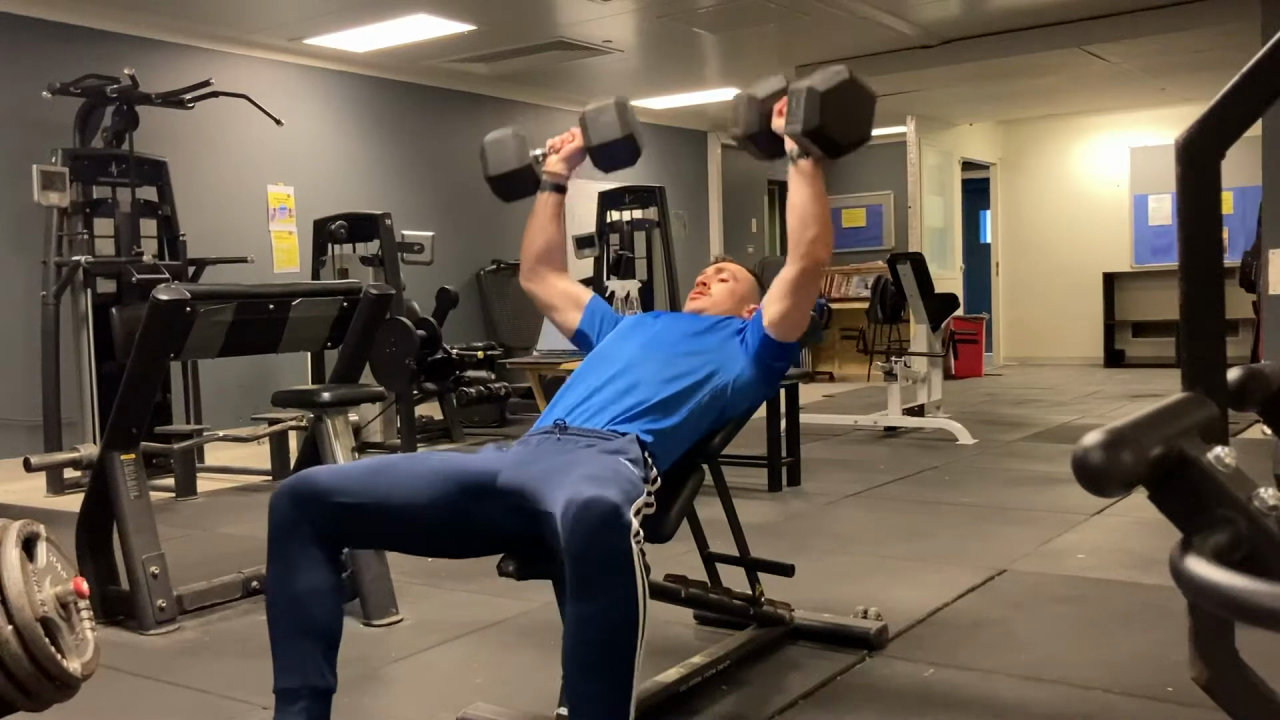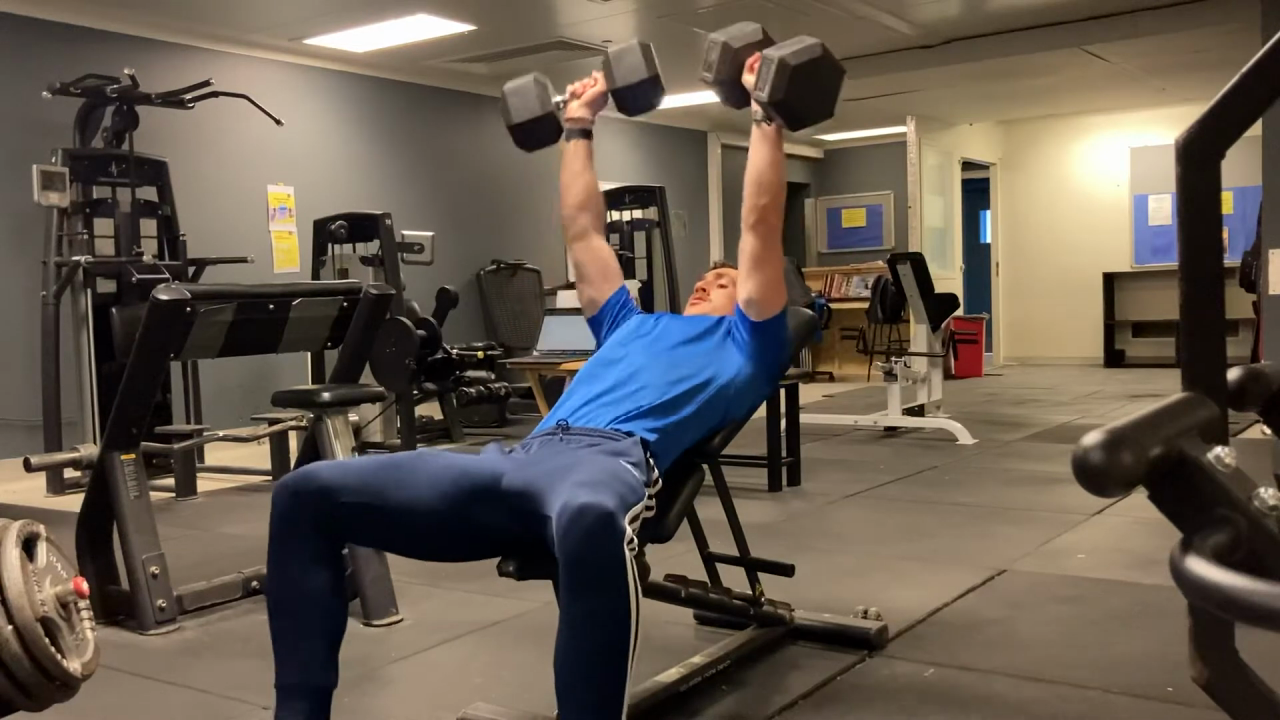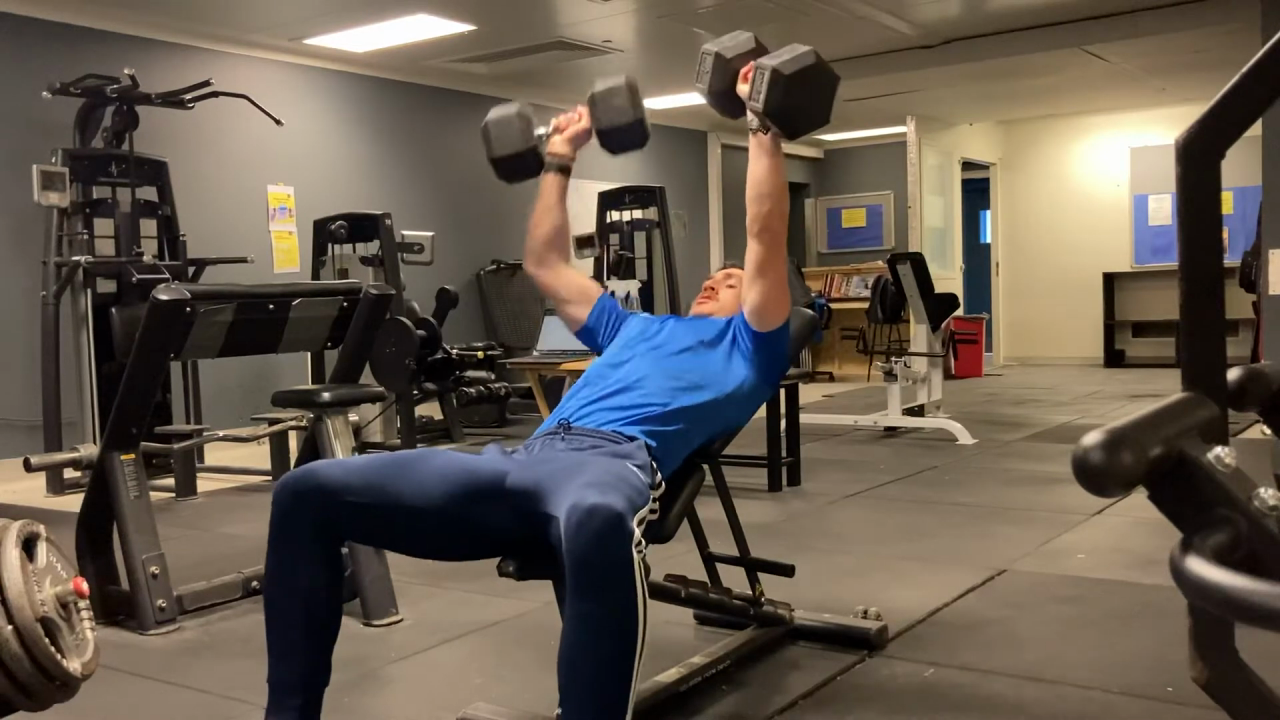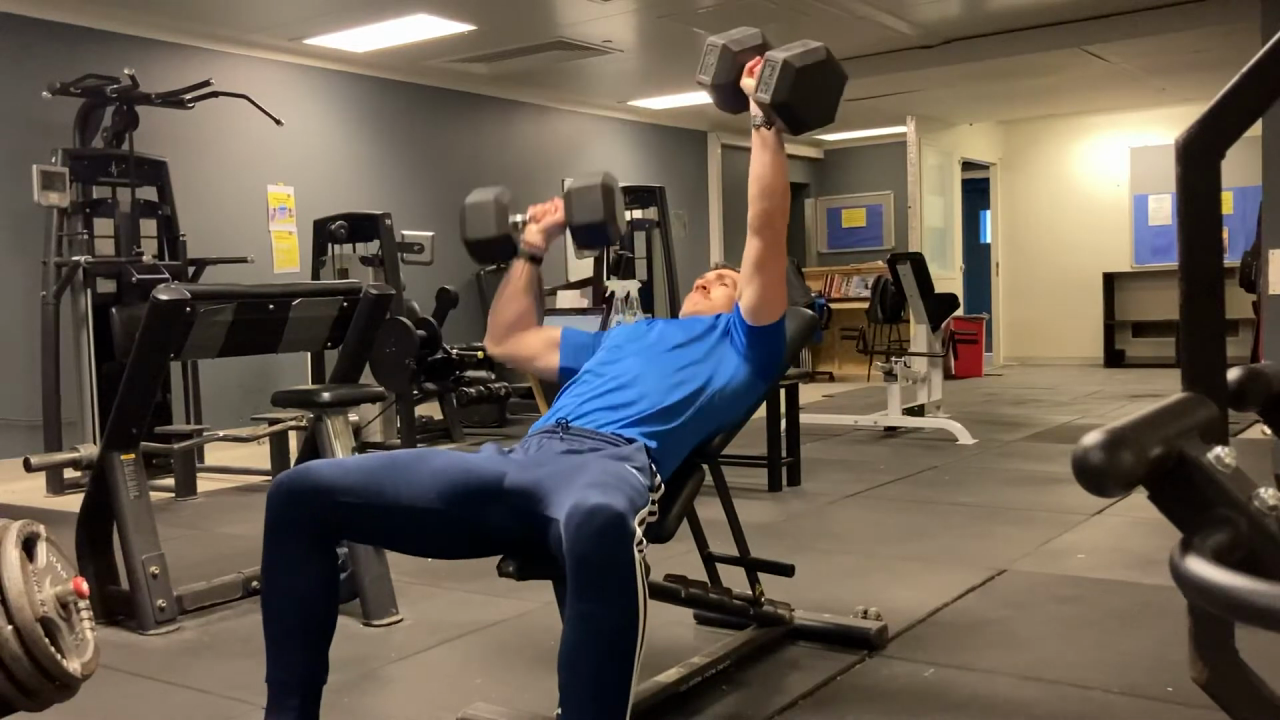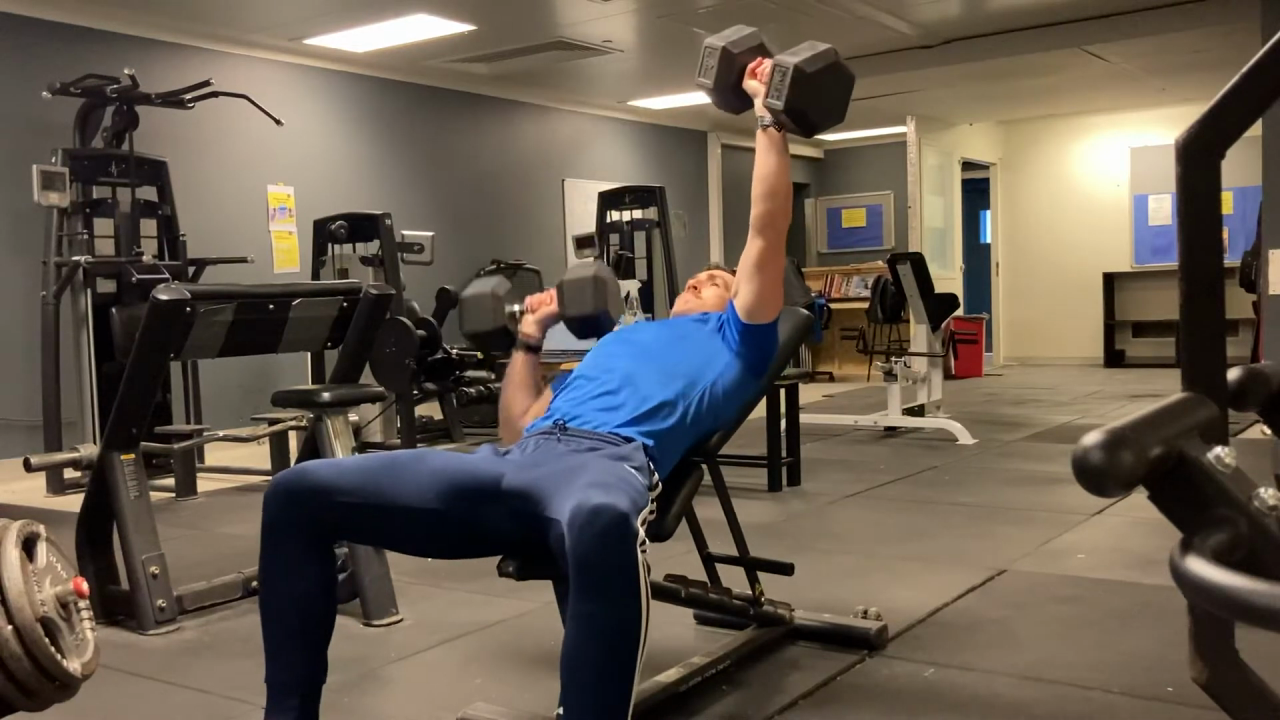
dt=0.3s
person 1, frame 1
left shoulder: (746, 349)
right shoulder: (624, 329)
left elbow: (807, 262)
right elbow: (541, 275)
left wrist: (801, 153)
right wrist: (556, 178)
left hip: (610, 458)
right hip: (514, 456)
left knee: (595, 517)
right knee: (305, 499)
person 1, frame 2
left shoulder: (745, 348)
right shoulder: (633, 326)
left elbow: (760, 228)
right elbow: (583, 229)
left wrist: (765, 115)
right wrist: (578, 126)
left hip: (613, 459)
right hip: (518, 459)
left knee: (588, 519)
right knee: (308, 495)
person 1, frame 3
left shoulder: (748, 349)
right shoulder: (636, 328)
left elbow: (765, 239)
right elbow: (546, 264)
left wrist: (762, 124)
right wrist: (560, 158)
left hip: (618, 461)
right hip: (522, 459)
left knee: (597, 522)
right knee: (308, 492)
person 1, frame 4
left shoulder: (741, 344)
right shoulder: (623, 336)
left elbow: (765, 236)
right elbow: (506, 341)
left wrist: (765, 119)
right wrist: (532, 245)
left hip: (613, 461)
right hip: (518, 459)
left knee: (597, 521)
right knee: (302, 493)
person 1, frame 5
left shoulder: (734, 340)
right shoulder: (614, 341)
left elbow: (766, 234)
left wrist: (768, 117)
right wrist: (530, 335)
left hip: (611, 461)
right hip: (516, 463)
left knee: (601, 523)
right knee: (298, 493)
